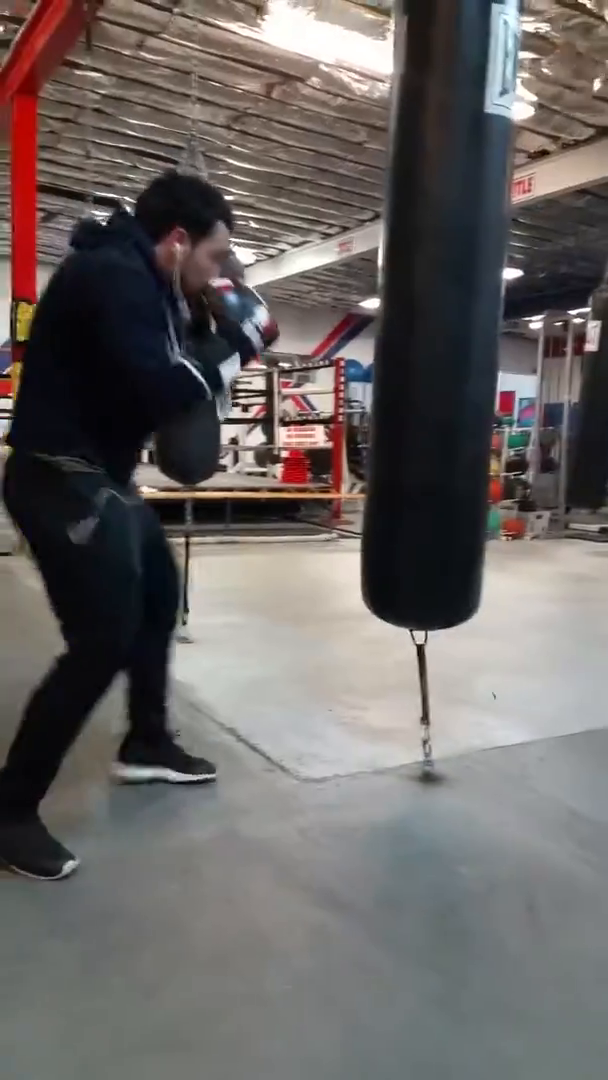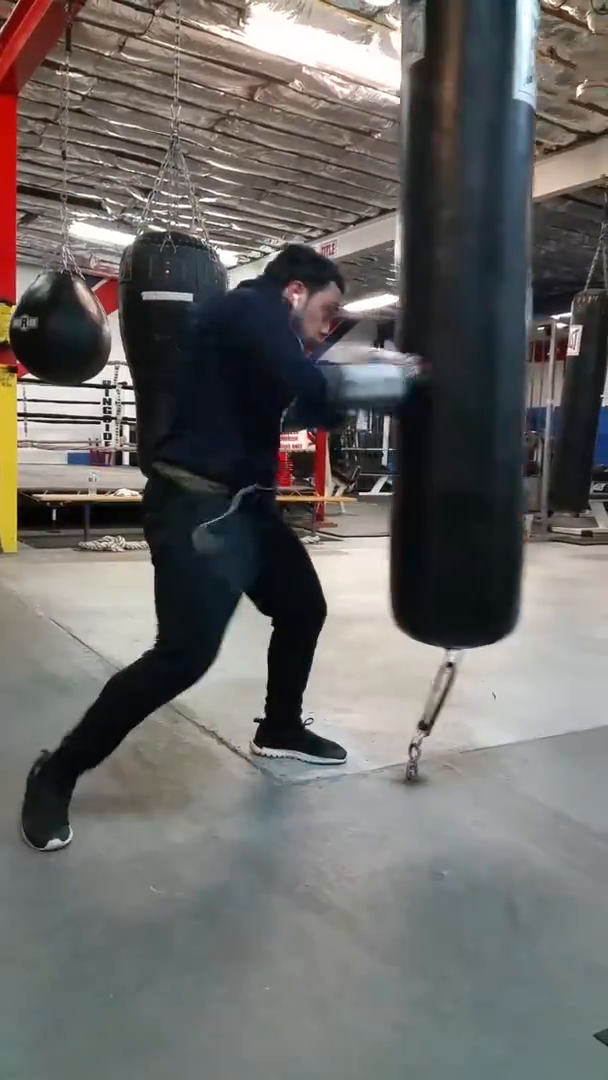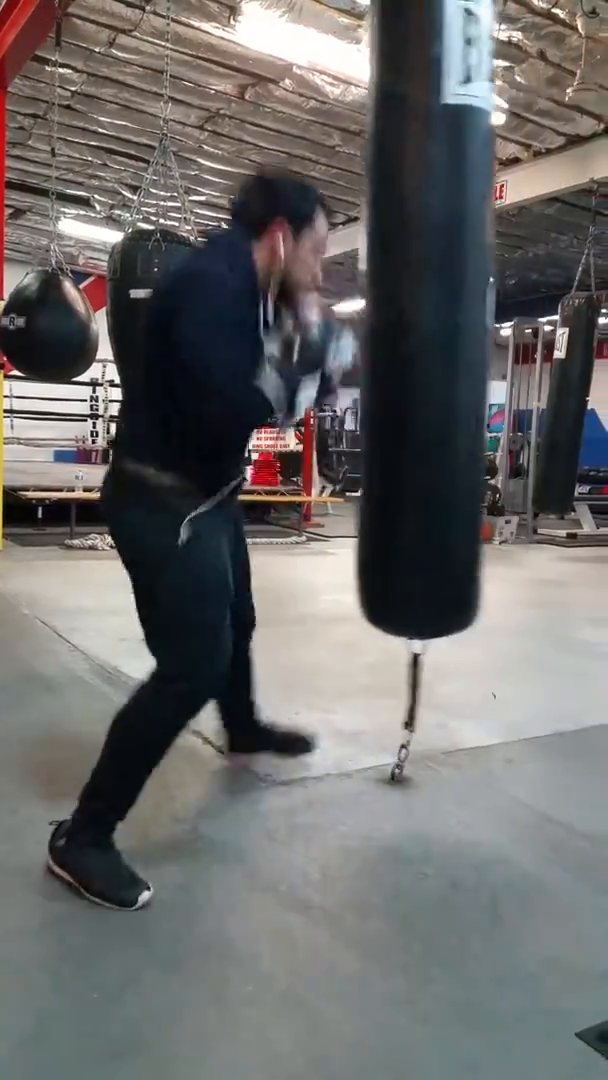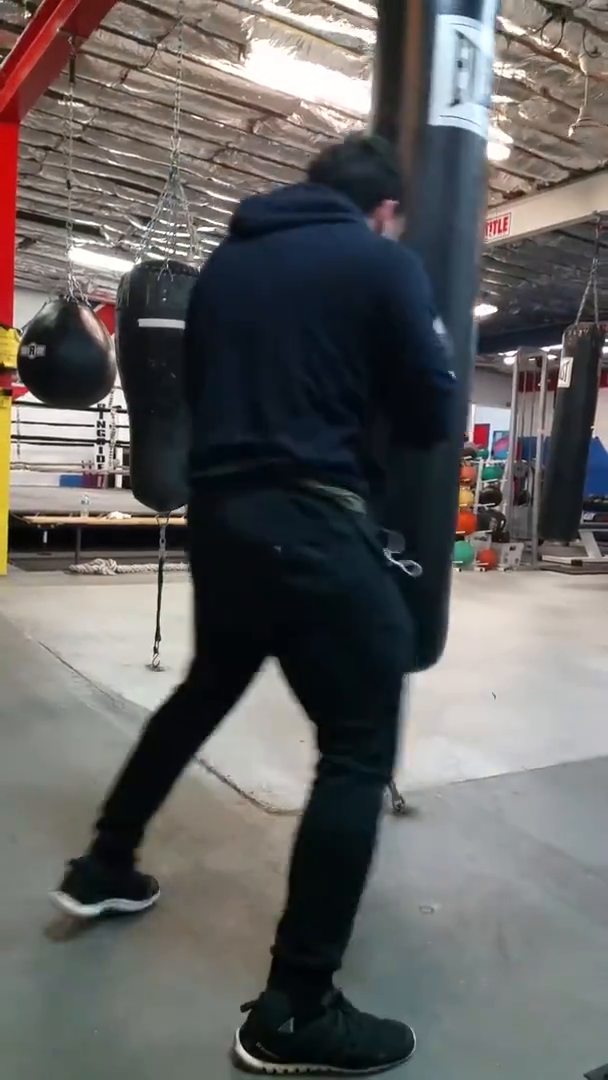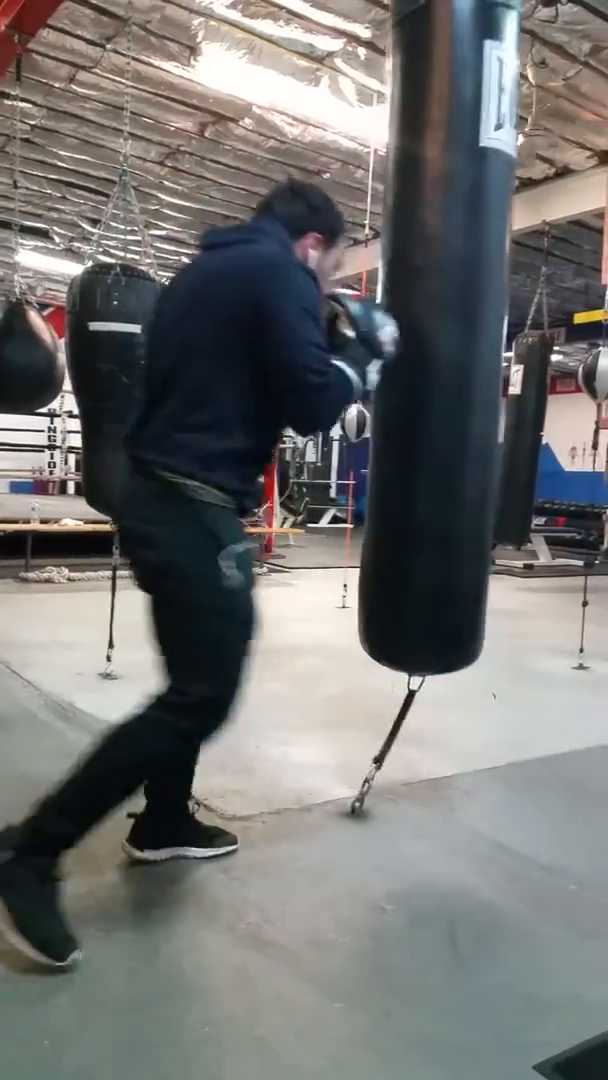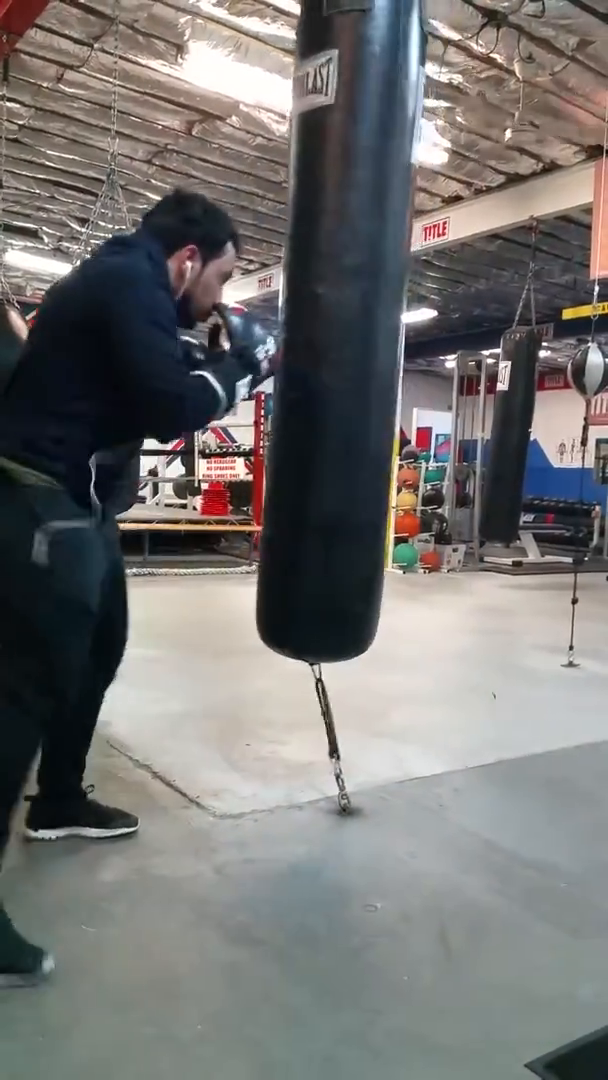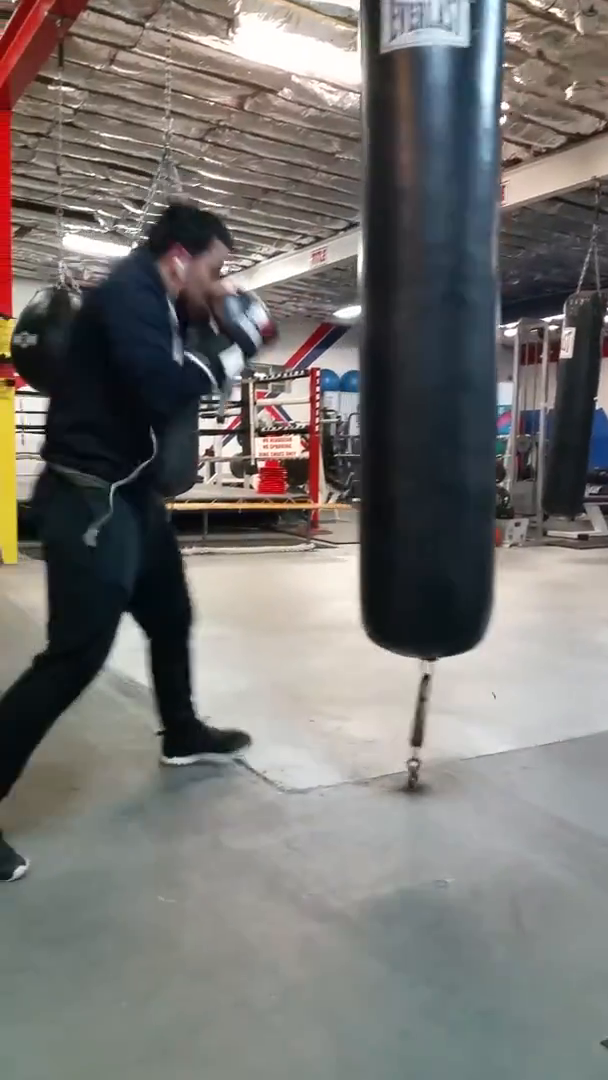
dt=0.7s
person 1, frame 1
left shoulder: (128, 271)
right shoulder: (116, 274)
left elbow: (144, 374)
right elbow: (155, 394)
right wrist: (231, 347)
left hip: (97, 479)
right hip: (66, 484)
left knee: (159, 593)
right knee: (102, 643)
left ankle: (147, 746)
person 1, frame 2
left shoulder: (272, 337)
right shoulder: (248, 316)
left elbow: (311, 402)
right elbow: (312, 391)
left hip: (244, 502)
right hip: (194, 505)
left knee: (304, 608)
right knee: (184, 653)
left ankle: (280, 727)
right ankle: (57, 773)
person 1, frame 3
left shoulder: (232, 285)
right shoulder: (211, 283)
right elbow: (226, 406)
left wrist: (296, 371)
right wrist: (301, 370)
left hip: (198, 495)
right hip: (162, 502)
left knee: (230, 620)
right knee: (191, 662)
left ankle: (243, 727)
right ankle: (83, 838)
person 1, frame 4
left shoulder: (225, 260)
right shoulder: (384, 265)
right elbow: (426, 420)
right wrist: (416, 347)
left hip: (219, 512)
right hip: (312, 524)
left knee: (209, 688)
right knee: (360, 750)
left ankle: (102, 868)
person 1, frame 5
left shoulder: (205, 272)
right shoulder: (279, 274)
right elbow: (312, 404)
left wrist: (324, 343)
right wrist: (359, 352)
left hip: (165, 494)
right hip: (193, 511)
left knee: (212, 661)
right knee: (201, 696)
left ankle: (163, 821)
person 1, frame 6
left shoulder: (125, 282)
right shoulder: (128, 282)
left elbow: (151, 387)
right elbow: (170, 408)
left wrist: (219, 360)
right wrist: (239, 363)
left hip: (75, 504)
left knee: (97, 649)
person 1, frame 7
left shoulder: (159, 306)
right shoulder: (124, 297)
left elbow: (169, 387)
right elbow: (162, 391)
left wrist: (221, 347)
right wrist: (226, 345)
left hip: (132, 495)
right hip: (88, 501)
left knee: (171, 615)
right knee: (75, 655)
left ankle: (182, 733)
